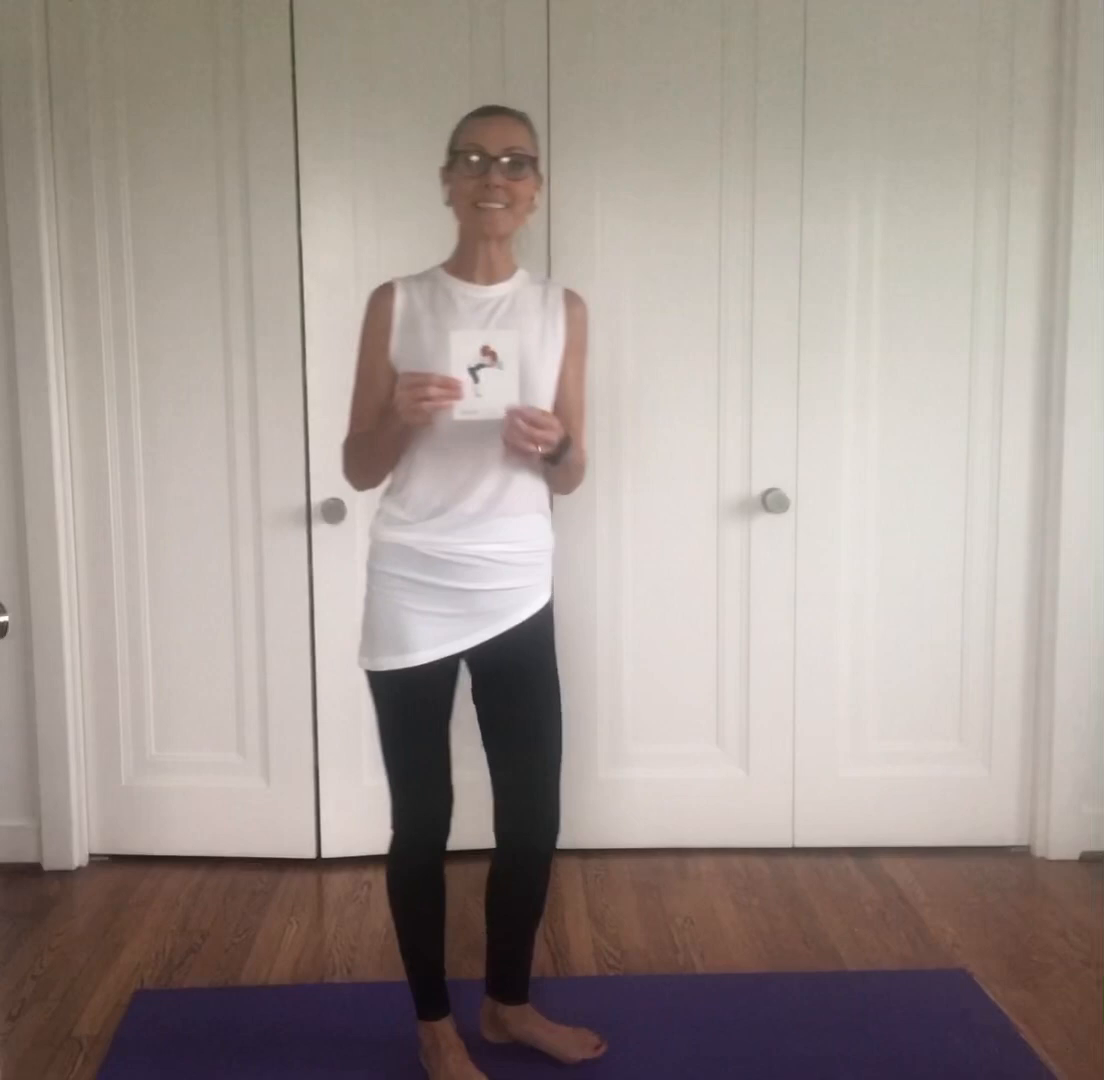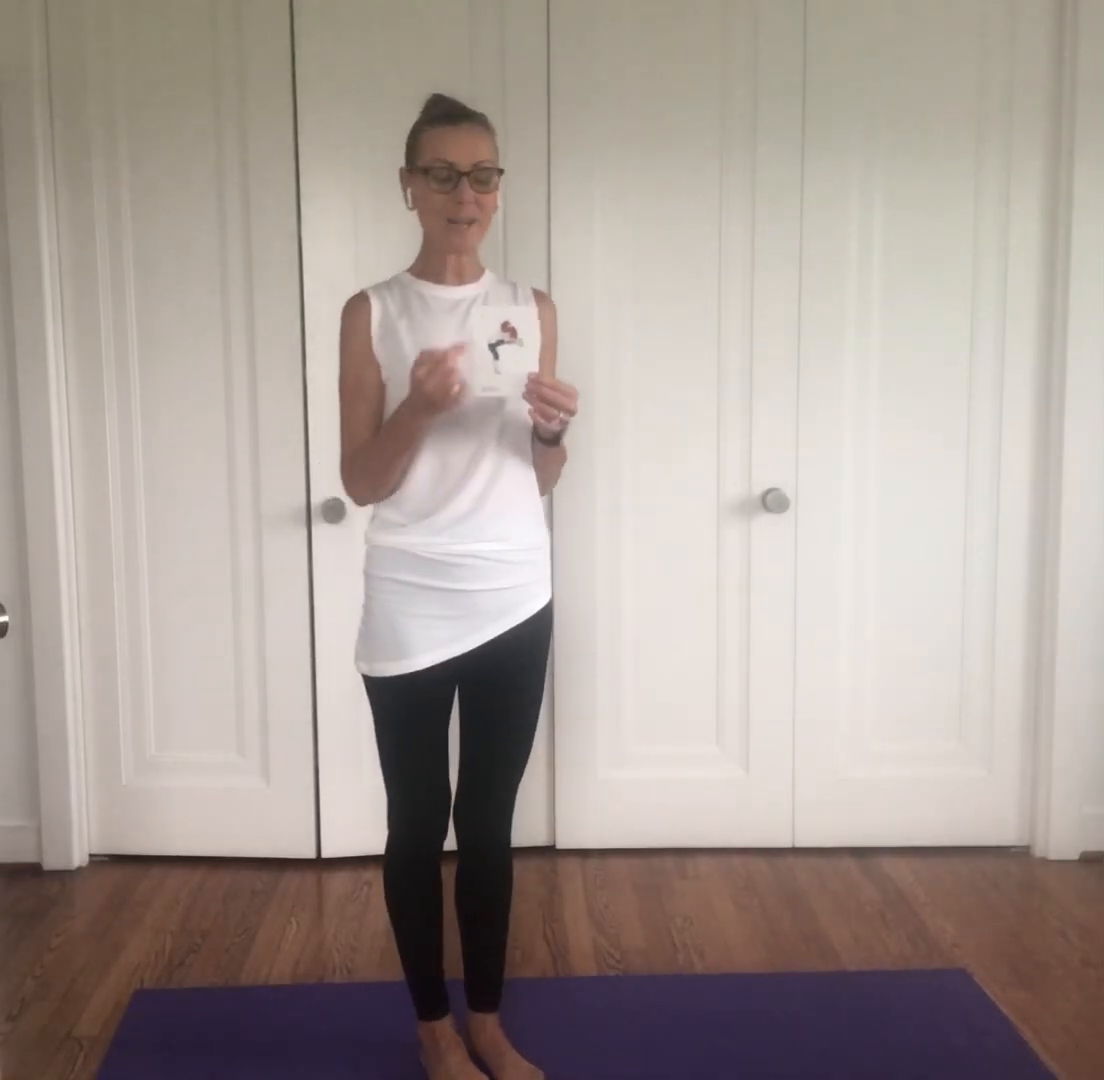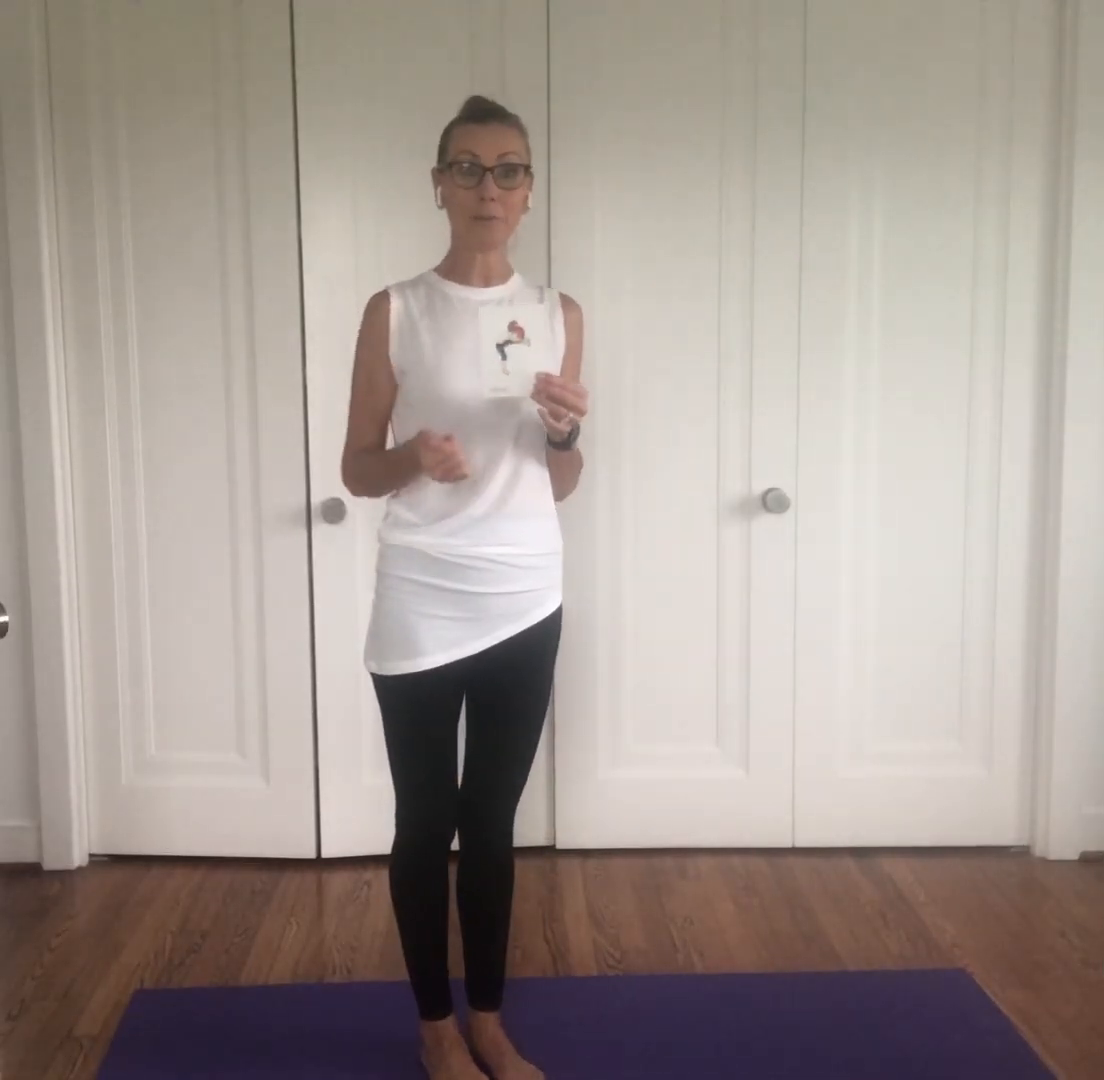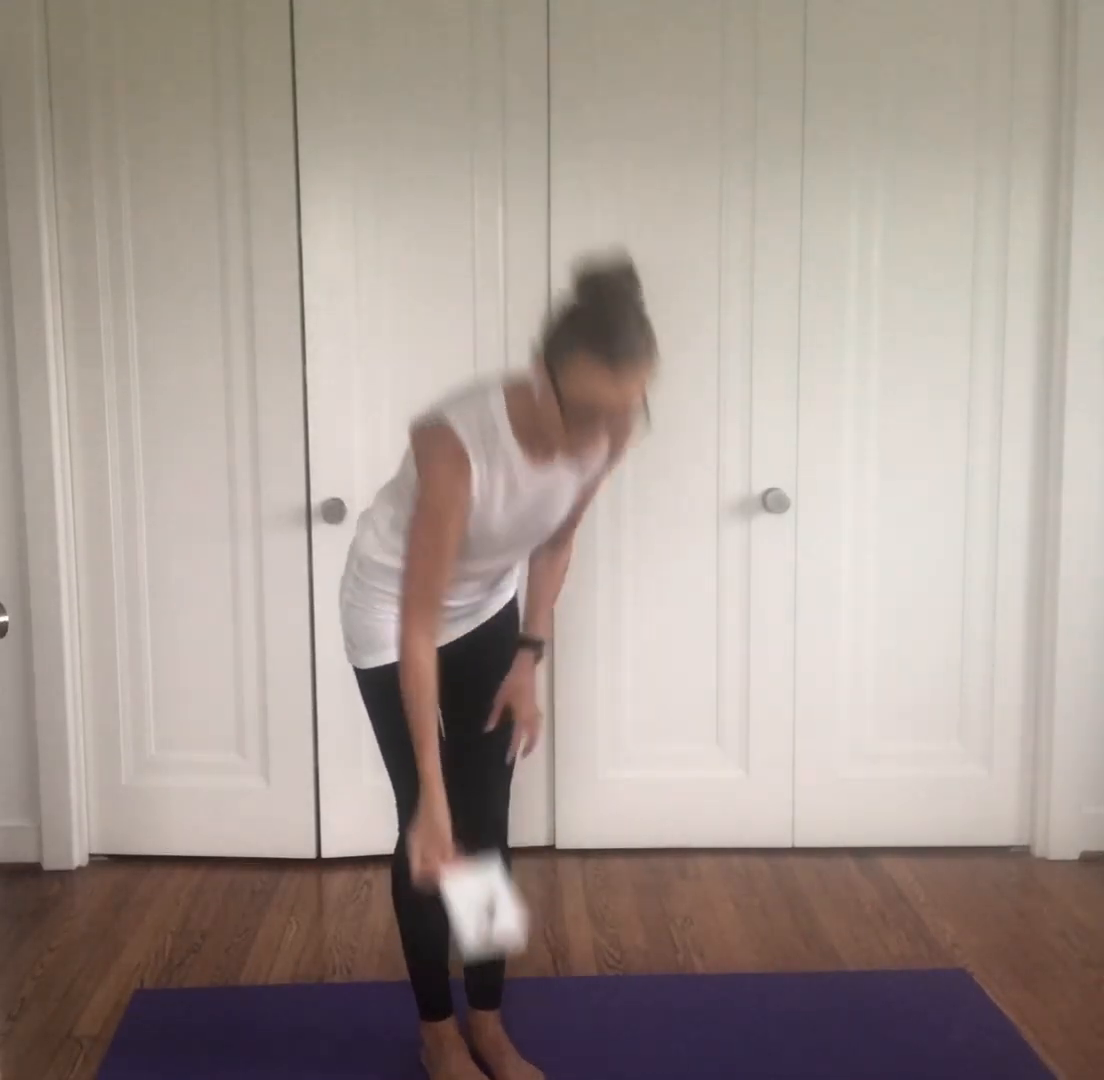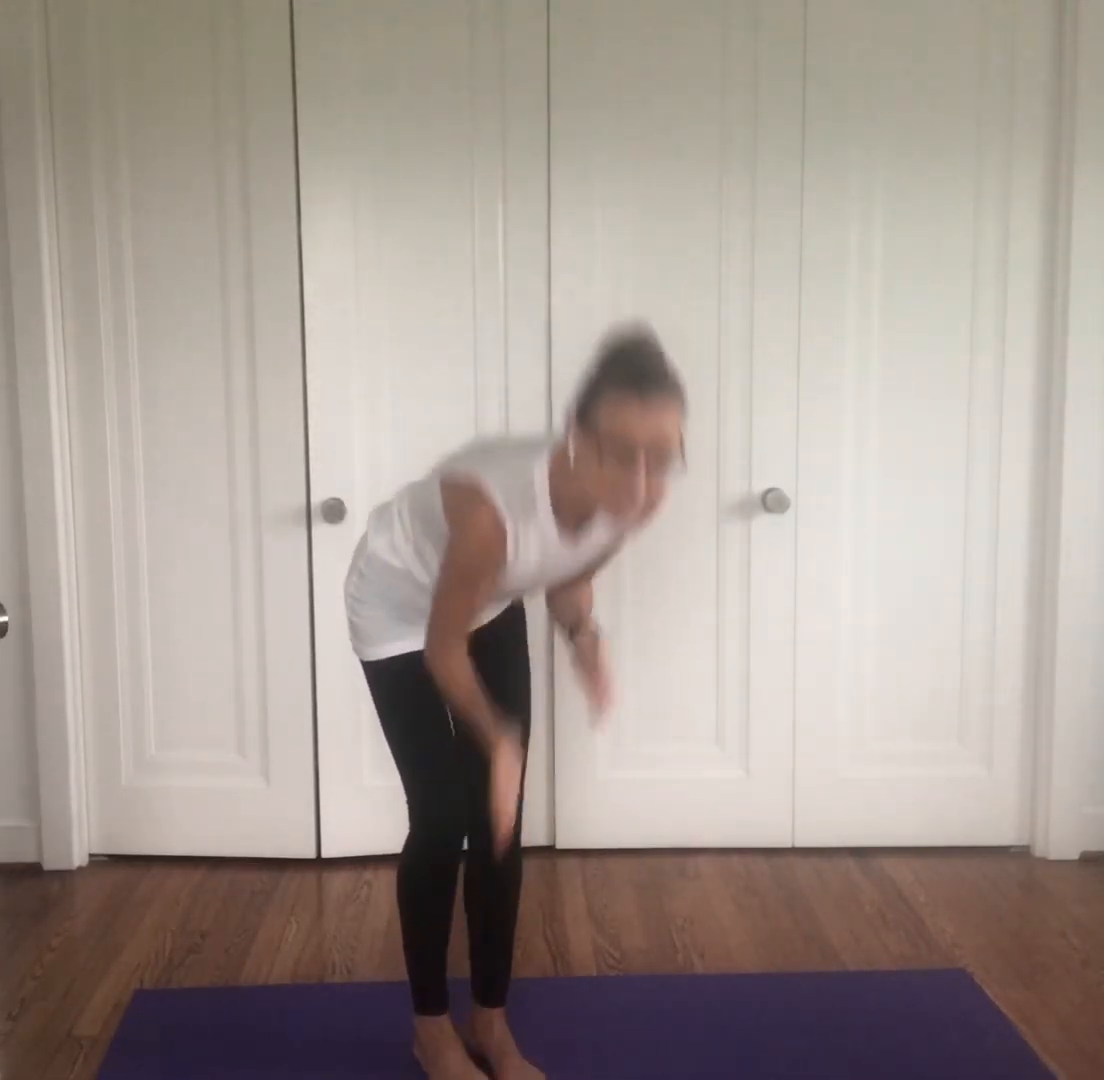
dt=1s
person 1, frame 1
left shoulder: (561, 311)
right shoulder: (396, 305)
left elbow: (570, 477)
right elbow: (358, 470)
left wrist: (550, 447)
right wrist: (403, 416)
left hip: (517, 597)
right hip: (412, 601)
left knee: (531, 817)
right knee: (421, 822)
left ankle: (509, 1000)
person 1, frame 2
left shoulder: (531, 310)
right shoulder: (371, 314)
left elbow: (543, 481)
right elbow: (362, 482)
left wrist: (550, 430)
right wrist: (422, 405)
left hip: (515, 602)
right hip: (411, 608)
left knee: (489, 821)
right knee: (418, 824)
person 1, frame 3
left shoulder: (557, 314)
right shoulder: (393, 312)
left elbow: (563, 484)
right elbow: (356, 471)
left wrist: (563, 433)
right wrist: (416, 455)
left hip: (525, 605)
right hip: (421, 609)
left knee: (492, 821)
right knee: (425, 824)
person 1, frame 4
left shoulder: (602, 431)
right shoulder: (457, 437)
left elbow: (554, 543)
right elbow: (416, 630)
left wrist: (528, 658)
right wrist: (431, 802)
left hip: (485, 611)
right hip: (389, 615)
left knee: (487, 824)
right knee: (435, 823)
person 1, frame 5
left shoulder: (630, 492)
right shoulder: (490, 504)
right elbow: (443, 649)
left wrist: (582, 638)
right wrist: (497, 742)
left hip: (489, 610)
right hip: (400, 606)
left knee: (498, 822)
right knee: (442, 820)
left ankle: (490, 1017)
